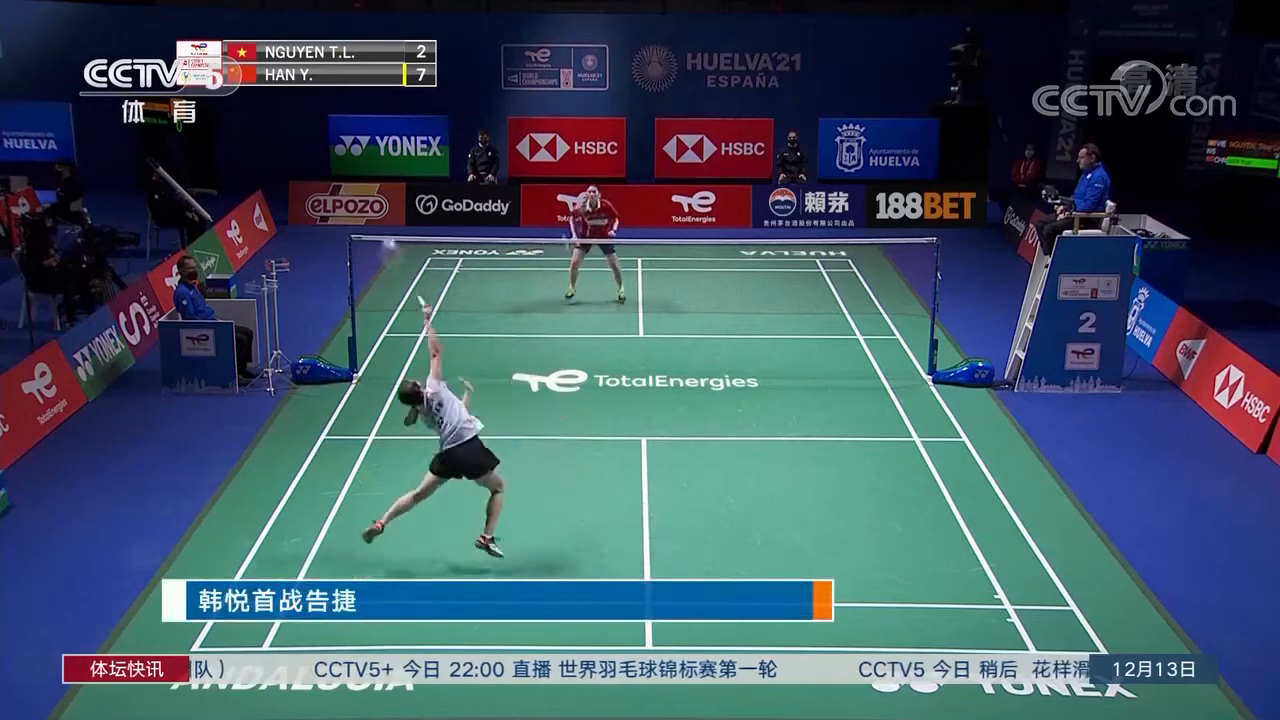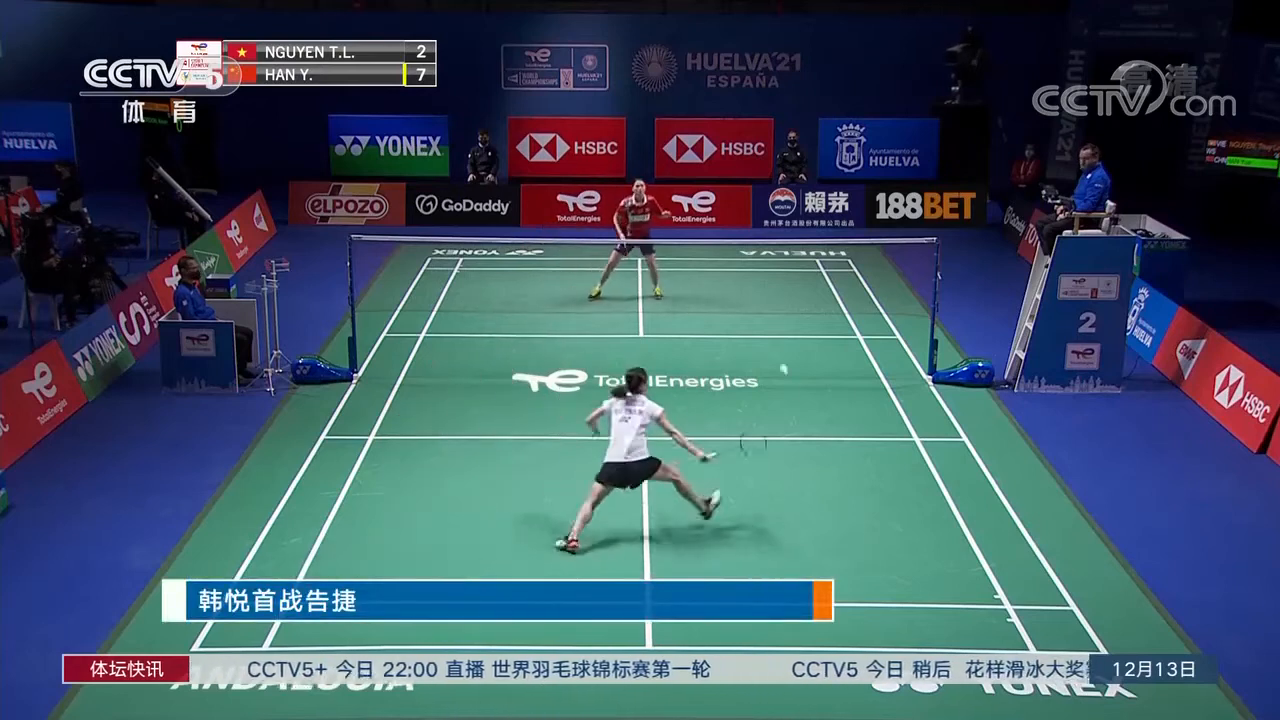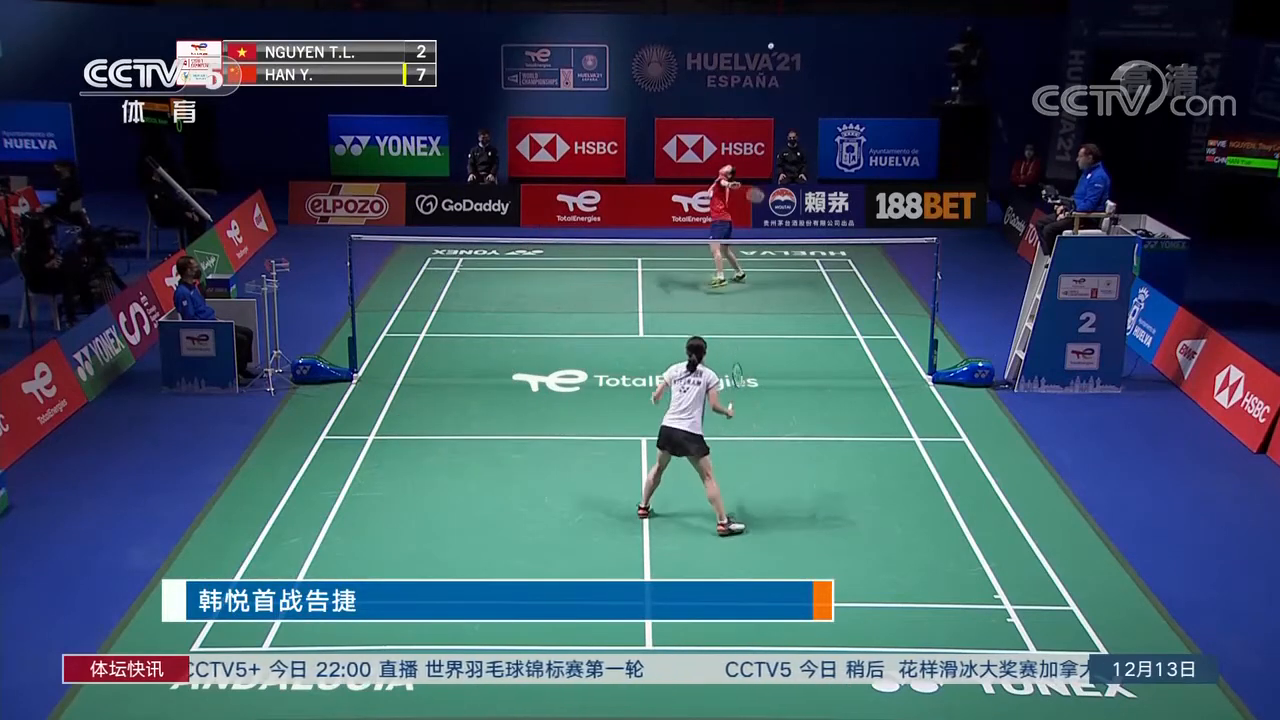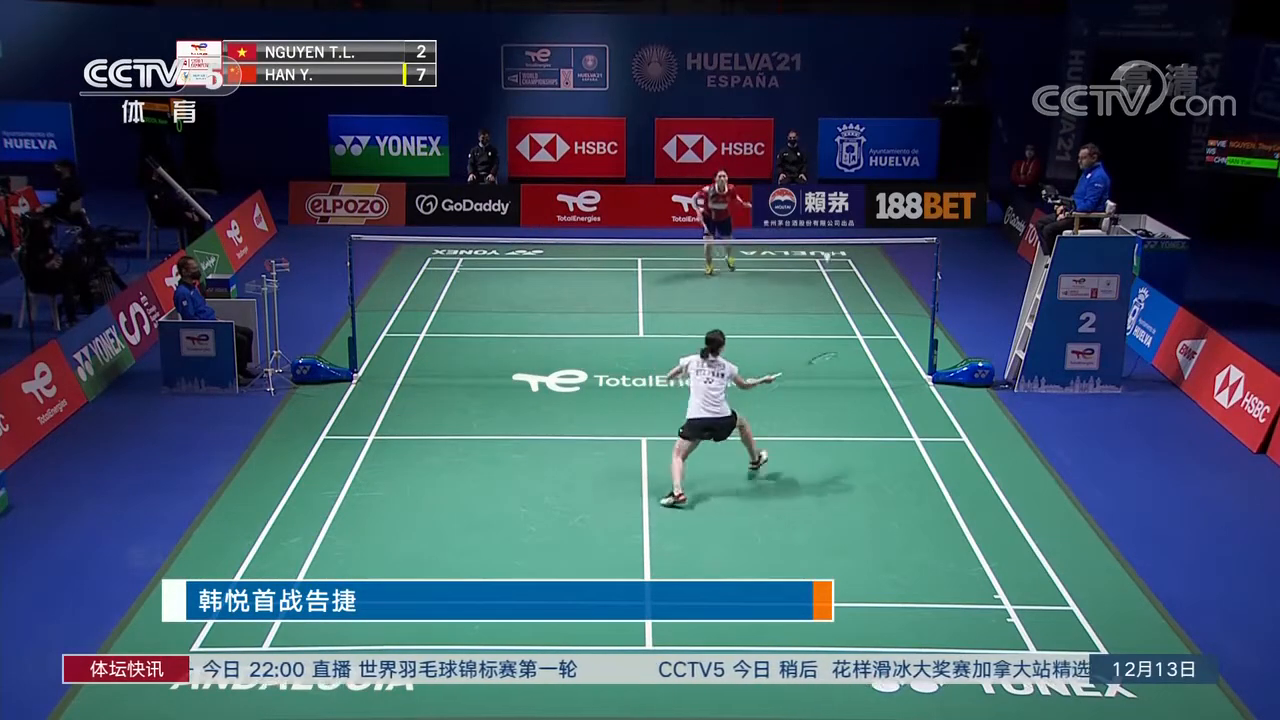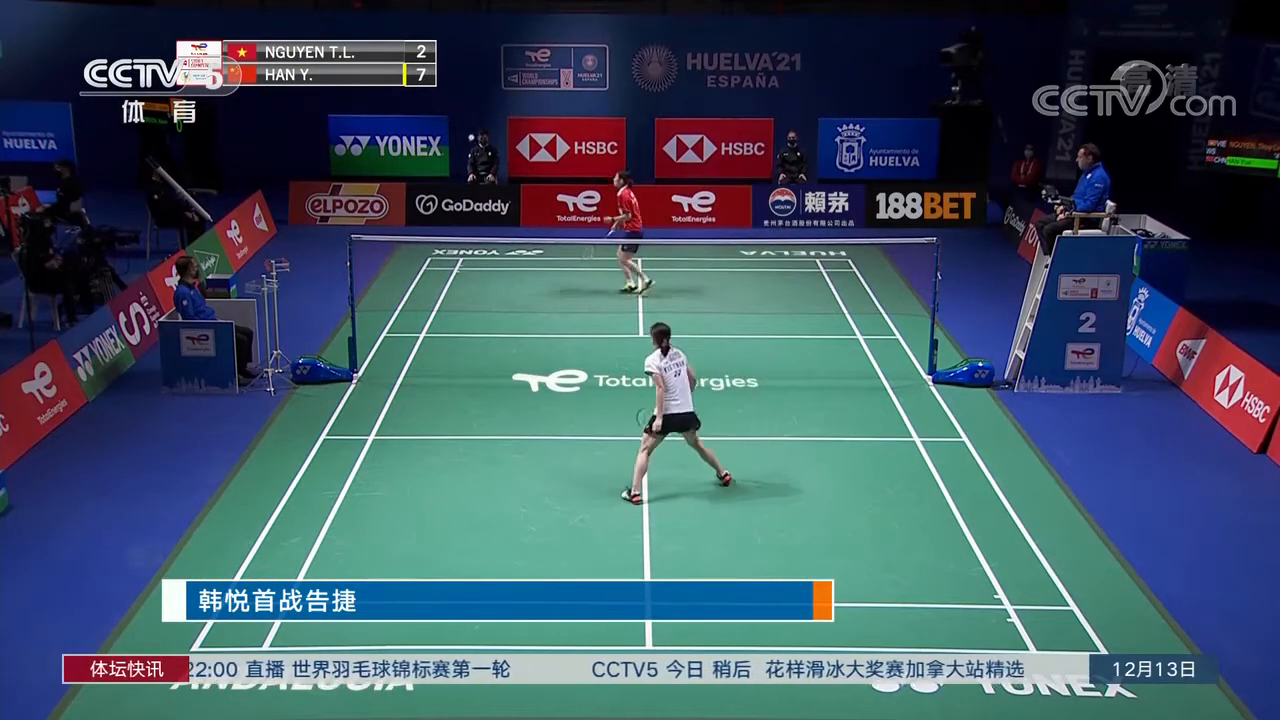
dt=1s
person 1, frame 1
left shoulder: (423, 414)
right shoulder: (433, 391)
right elbow: (436, 353)
left wrist: (465, 397)
right wrist: (428, 323)
left hip: (447, 457)
right hip: (470, 451)
left knee: (419, 495)
right knee: (498, 489)
left ankle: (380, 525)
right ankle: (487, 538)
person 1, frame 2
left shoulder: (613, 402)
right shoulder: (650, 406)
left elbow: (590, 420)
right elbow: (673, 432)
left wrist: (594, 428)
right wrist: (697, 452)
left hip: (613, 464)
right hip: (639, 462)
left knee: (591, 501)
right knee: (676, 475)
left ankle: (573, 539)
right ankle: (704, 508)
person 1, frame 3
left shoulder: (674, 369)
right shoulder: (710, 375)
left elbow: (656, 395)
right elbow: (714, 406)
left wrist: (655, 399)
right wrist: (728, 412)
left hip: (668, 428)
right hip: (690, 433)
left knee: (659, 466)
right knee: (708, 477)
left ankle: (644, 507)
right ankle: (723, 522)
person 1, frame 4
left shoulder: (691, 361)
right shoulder: (728, 367)
left elbow: (670, 377)
right elbow: (744, 385)
left wrist: (684, 374)
right wrist: (764, 380)
left hip: (696, 420)
right hip: (723, 418)
left knee: (678, 455)
right knee: (742, 423)
left ankle: (677, 493)
right ankle: (755, 459)
person 1, frame 5
left shoulder: (652, 360)
right shoulder: (679, 354)
left elbow: (660, 389)
right elbow: (693, 379)
left wrist: (658, 417)
left hip: (667, 415)
right hip: (687, 411)
left knee: (645, 450)
right knee: (696, 444)
left ankle: (635, 492)
right ankle: (723, 475)
